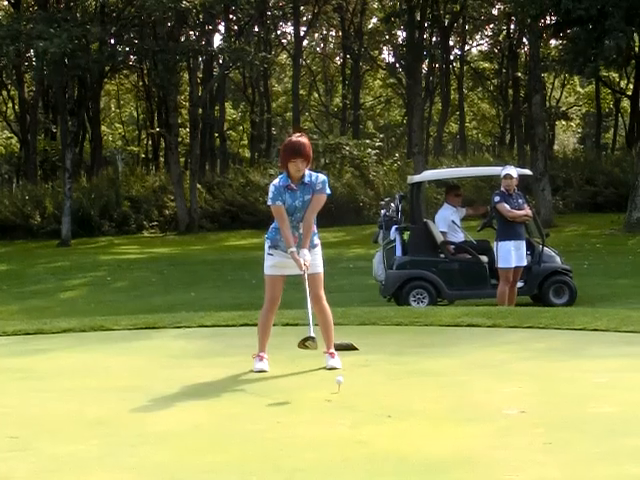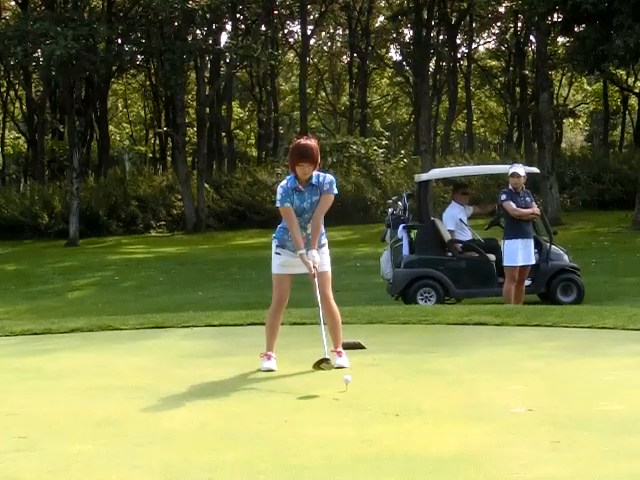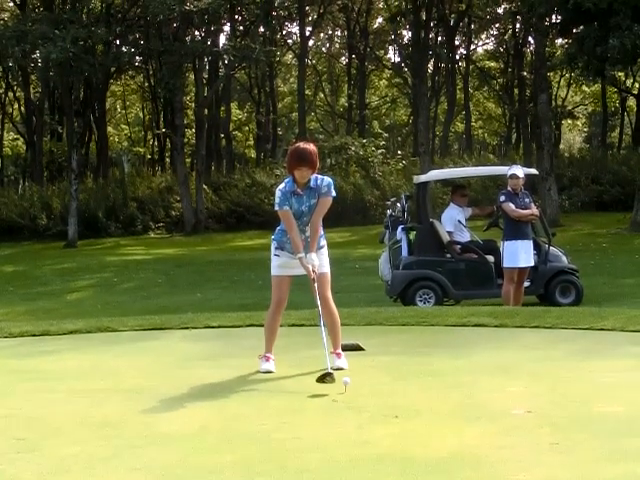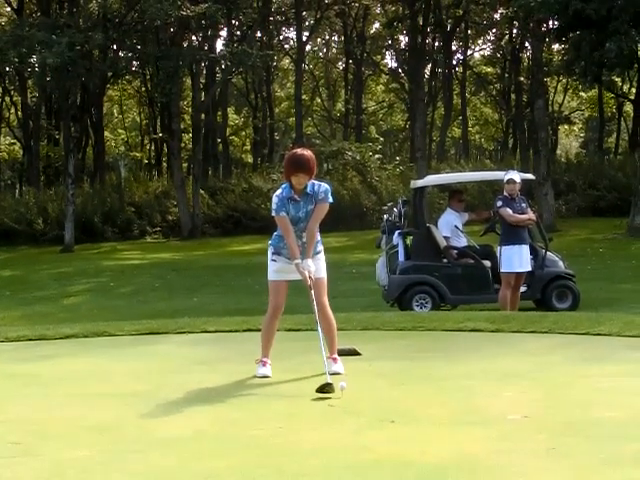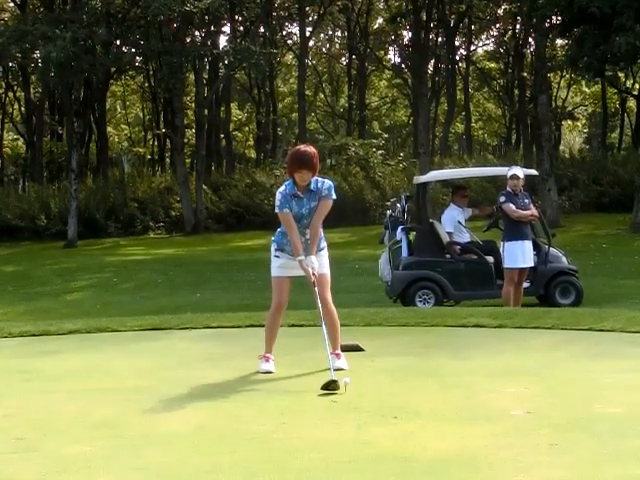
dt=1s
person 1, frame 1
left shoulder: (319, 181)
right shoulder: (276, 187)
left elbow: (309, 217)
right elbow: (284, 223)
left wrist: (304, 250)
right wrist: (294, 254)
left hip: (309, 245)
right hip: (278, 247)
left knee: (318, 299)
right knee: (271, 301)
left ankle: (331, 351)
right ankle: (261, 354)
person 1, frame 2
left shoulder: (326, 181)
right shoulder: (284, 188)
left elbow: (317, 218)
right elbow: (293, 225)
left wrist: (313, 251)
right wrist: (303, 255)
left hip: (317, 245)
right hip: (286, 247)
left knee: (326, 297)
right knee: (279, 300)
left ankle: (339, 350)
right ankle: (269, 353)
person 1, frame 3
left shoulder: (325, 184)
right shoulder: (283, 191)
left elbow: (316, 221)
right elbow: (292, 228)
left wrist: (311, 254)
right wrist: (302, 259)
left hip: (316, 247)
right hip: (285, 249)
left knee: (325, 299)
right knee: (278, 302)
left ankle: (338, 352)
right ankle: (267, 355)
person 1, frame 4
left shoulder: (321, 190)
right shoulder: (279, 197)
left elbow: (312, 227)
right elbow: (288, 234)
left wrist: (307, 260)
right wrist: (298, 264)
left hip: (313, 252)
right hip: (282, 254)
left knee: (322, 304)
right knee: (275, 307)
left ankle: (334, 357)
right ankle: (264, 360)
person 1, frame 5
left shoulder: (325, 187)
right shoulder: (283, 194)
left elbow: (316, 224)
right elbow: (292, 231)
left wrist: (311, 257)
right wrist: (302, 261)
left hip: (316, 248)
right hip: (285, 251)
left knee: (325, 300)
right knee: (279, 303)
left ankle: (337, 352)
right ankle: (267, 356)
person 2, frame 1
left shoulder: (519, 195)
right shoulder: (498, 196)
left elbow: (529, 216)
right elbow: (508, 213)
left wrist: (515, 215)
right wrist: (524, 212)
left hip: (520, 241)
right hip: (505, 241)
left knee: (514, 281)
right knee: (505, 281)
person 2, frame 2
left shoulder: (528, 194)
right shoulder: (505, 194)
left elbow: (537, 214)
right elbow: (513, 211)
left wrist: (521, 214)
right wrist: (531, 211)
left hip: (528, 239)
right hip: (512, 240)
left knee: (522, 280)
right knee: (511, 279)
person 2, frame 3
left shoulder: (526, 195)
right shoulder: (504, 195)
left elbow: (535, 215)
right elbow: (514, 212)
left wrist: (521, 215)
right wrist: (530, 212)
left hip: (527, 240)
right hip: (511, 241)
left knee: (521, 281)
right knee: (510, 280)
person 2, frame 4
left shoulder: (523, 200)
right shoulder: (500, 200)
left elbow: (533, 220)
right elbow: (511, 217)
left wrist: (518, 220)
right wrist: (526, 217)
left hip: (523, 245)
right hip: (508, 246)
left knee: (517, 286)
right knee: (507, 285)
person 2, frame 5
left shoulder: (525, 196)
right shoulder: (504, 196)
left elbow: (535, 216)
right elbow: (514, 213)
left wrist: (521, 215)
right wrist: (529, 212)
left hip: (526, 241)
right hip: (511, 242)
left knee: (520, 282)
right knee: (510, 281)
